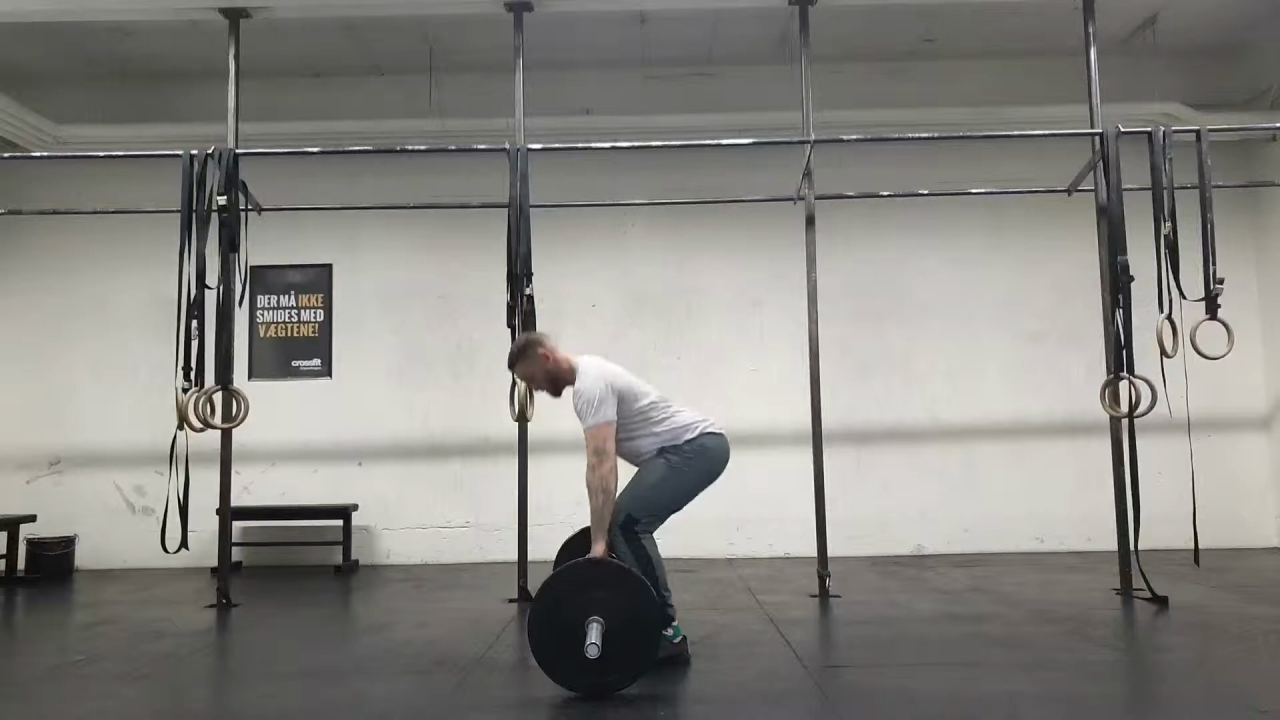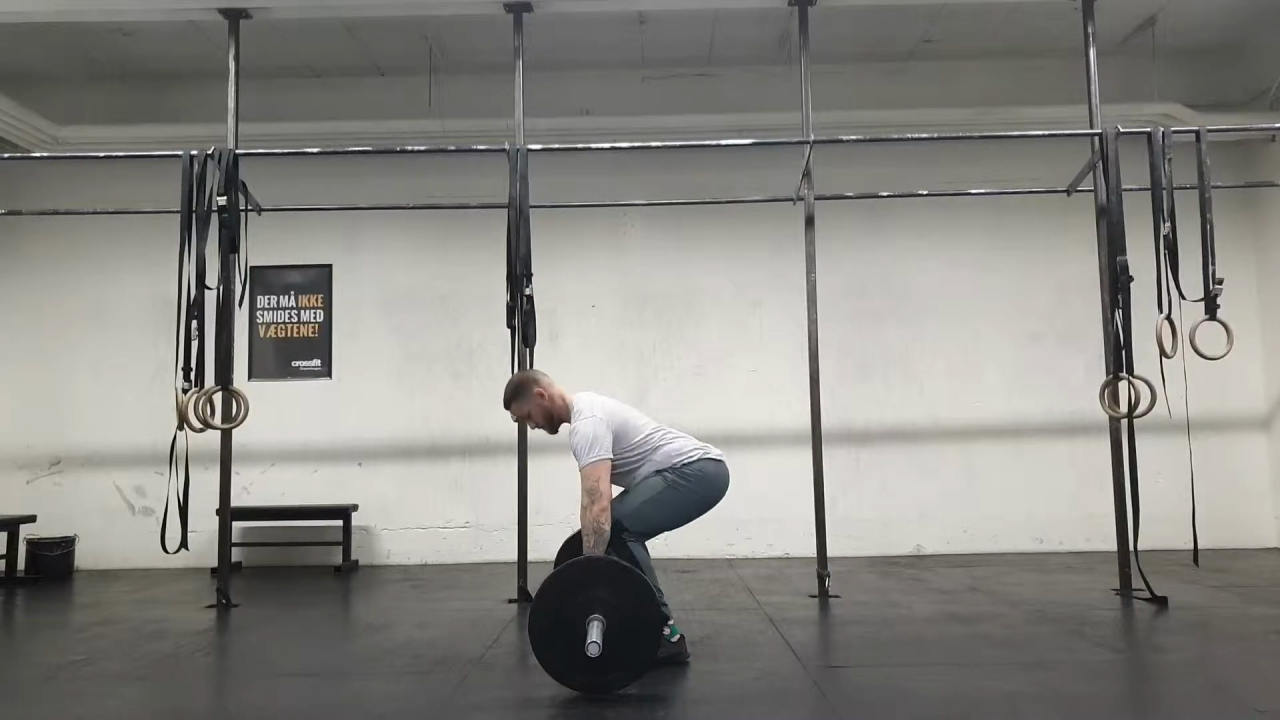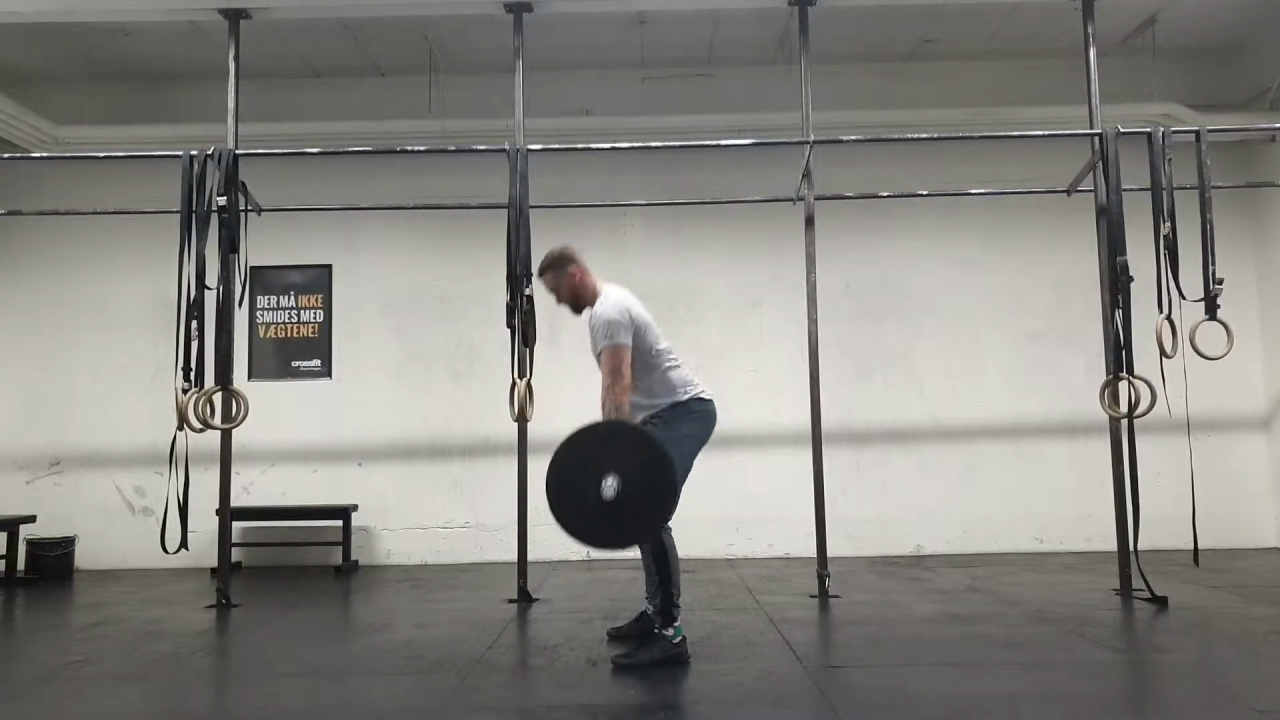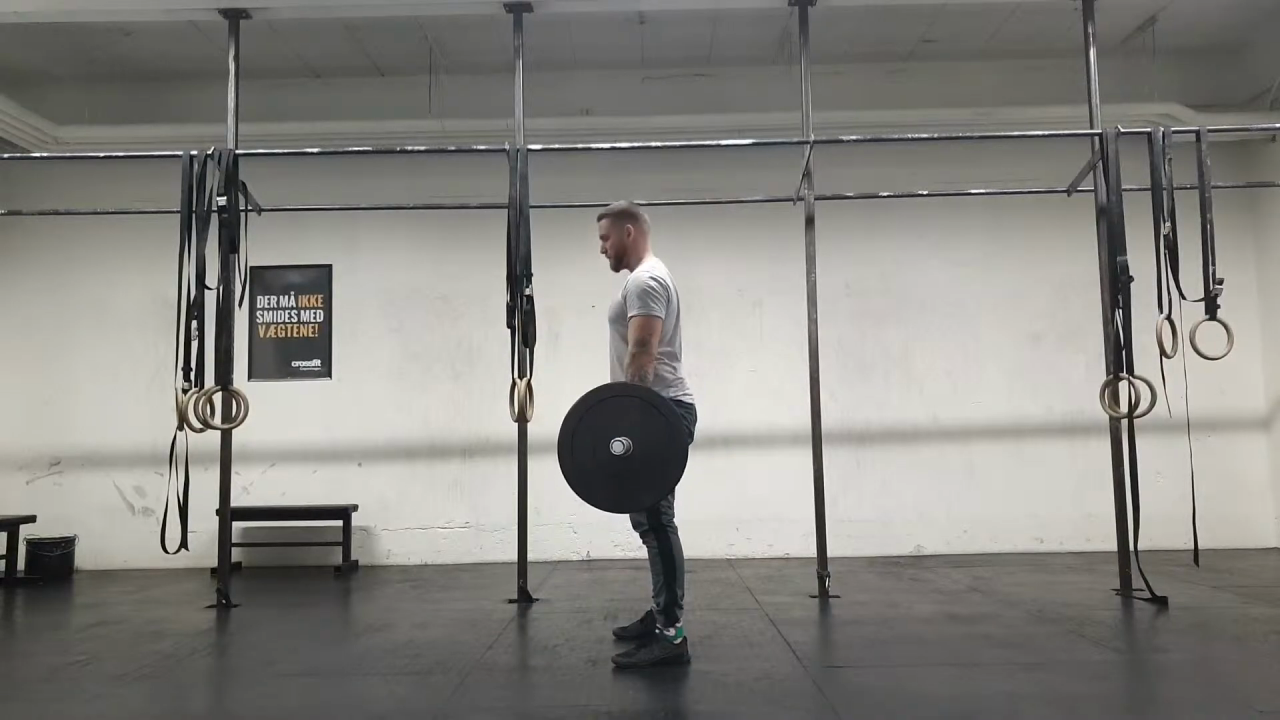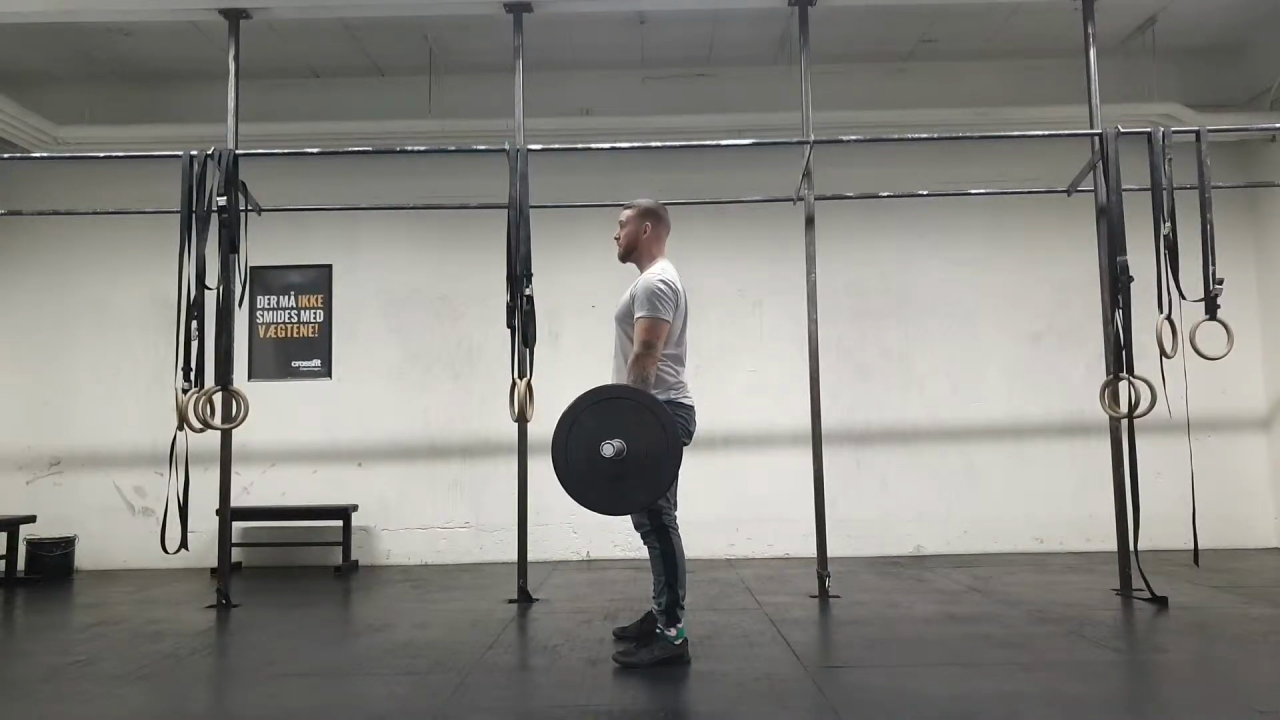
dt=0.5s
person 1, frame 1
left shoulder: (589, 384)
right shoulder: (589, 374)
left elbow: (602, 466)
right elbow: (604, 463)
left wrist: (599, 541)
right wrist: (603, 531)
left hip: (697, 447)
right hip: (700, 445)
left knee: (627, 524)
right knee: (627, 520)
left ankle: (666, 632)
person 1, frame 2
left shoulder: (586, 424)
right shoulder: (586, 408)
left elbow: (596, 506)
right elbow: (599, 503)
left hip: (698, 472)
right hip: (703, 469)
left knee: (617, 529)
right knee: (621, 526)
left ankle: (663, 633)
person 1, frame 3
left shoulder: (607, 312)
right shoulder: (611, 306)
left elbow: (618, 388)
right elbow: (622, 384)
left hip: (680, 413)
right hip: (670, 412)
left ankle: (669, 634)
right ankle: (656, 613)
person 1, frame 4
left shoulder: (645, 280)
right shoulder: (646, 278)
left elbow: (641, 356)
left knee: (655, 520)
right knee: (650, 518)
left ankle: (671, 634)
right ankle: (663, 615)
person 1, frame 5
left shoulder: (654, 281)
right shoulder: (654, 281)
left elbow: (645, 357)
left knee: (656, 521)
right knee: (651, 520)
left ankle: (671, 635)
right ankle: (662, 614)
